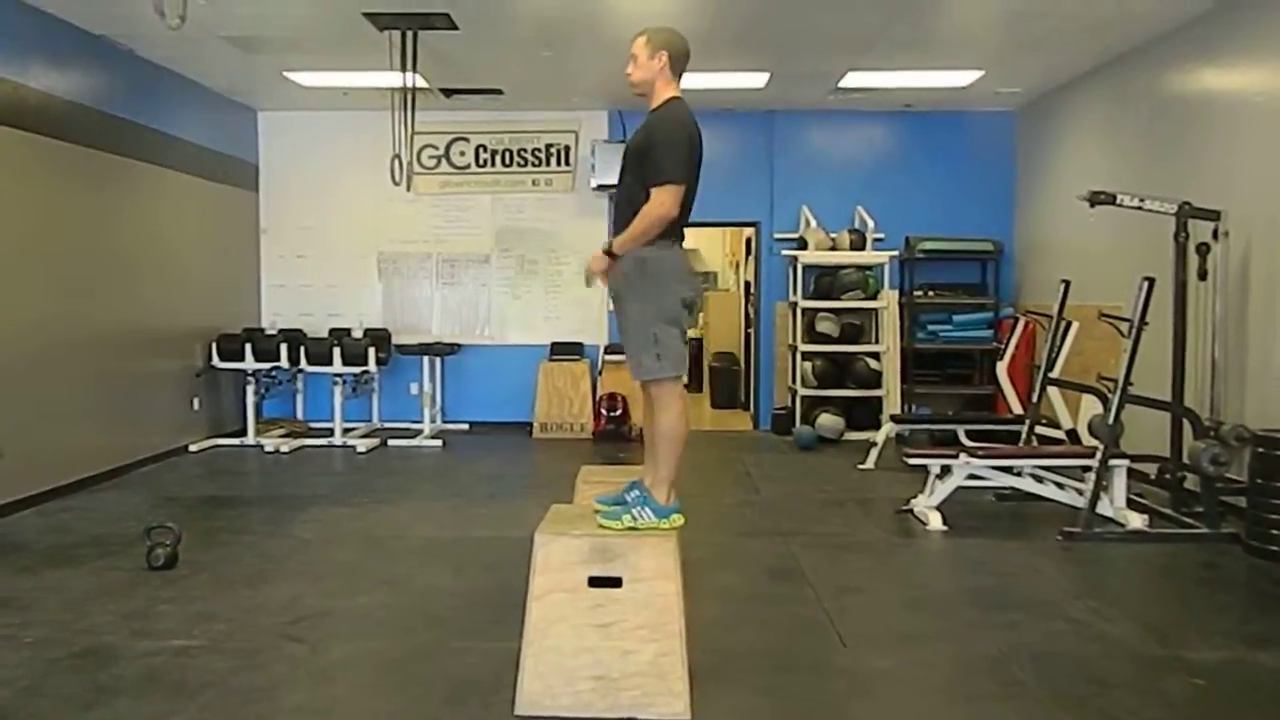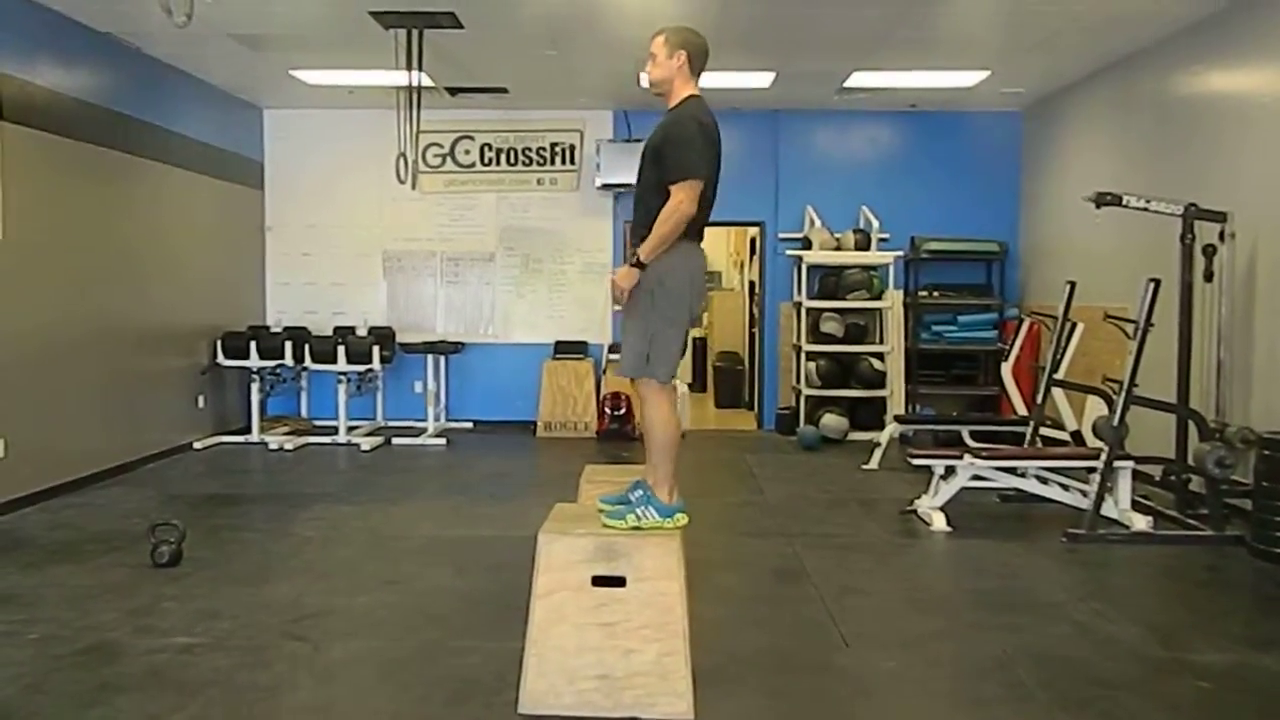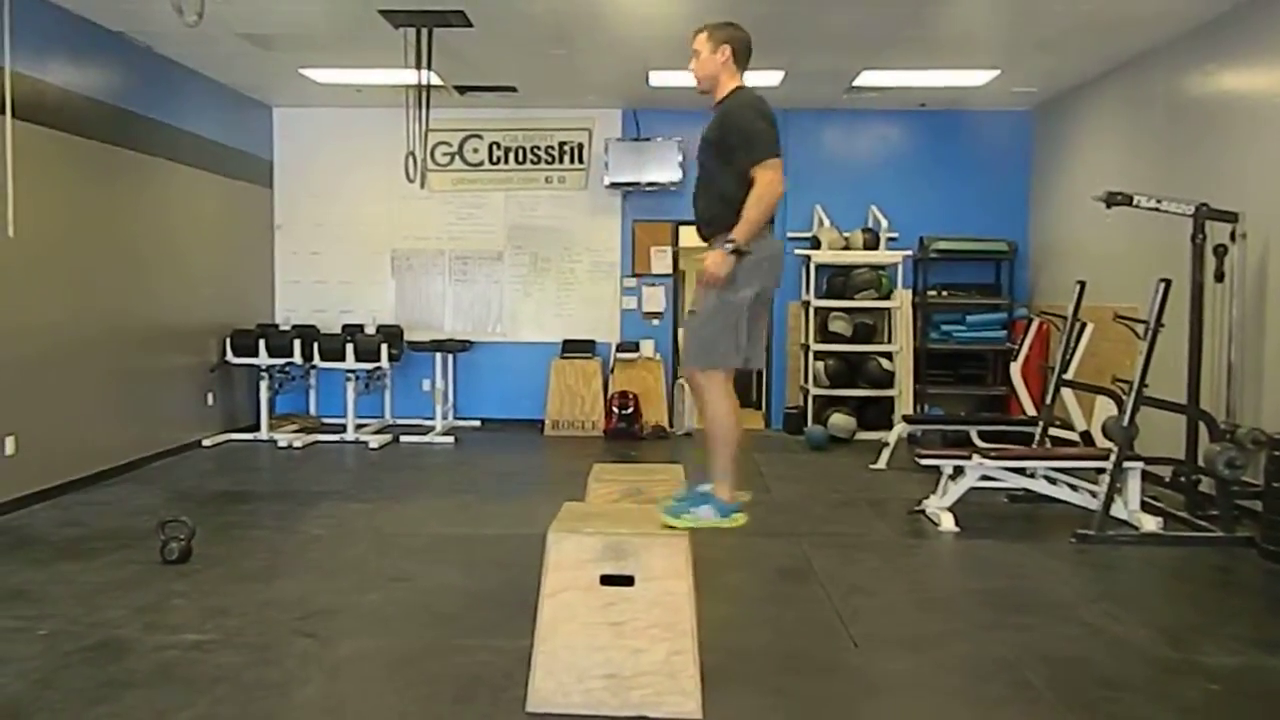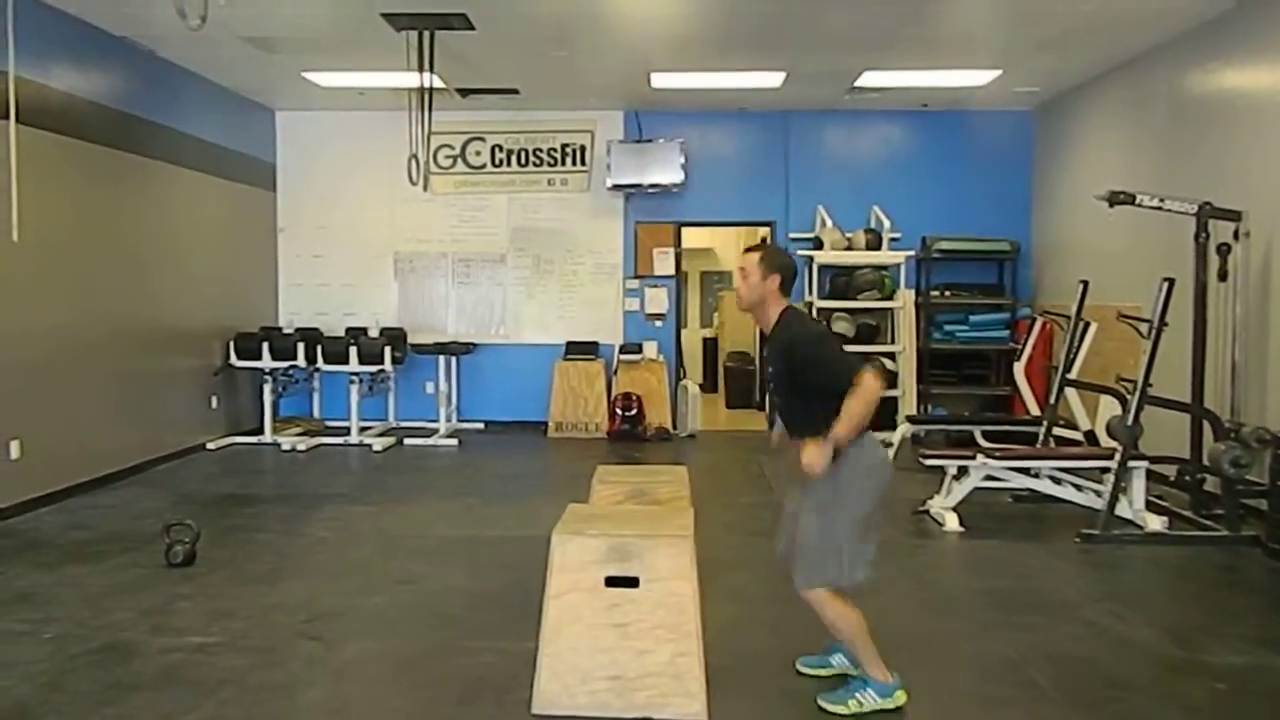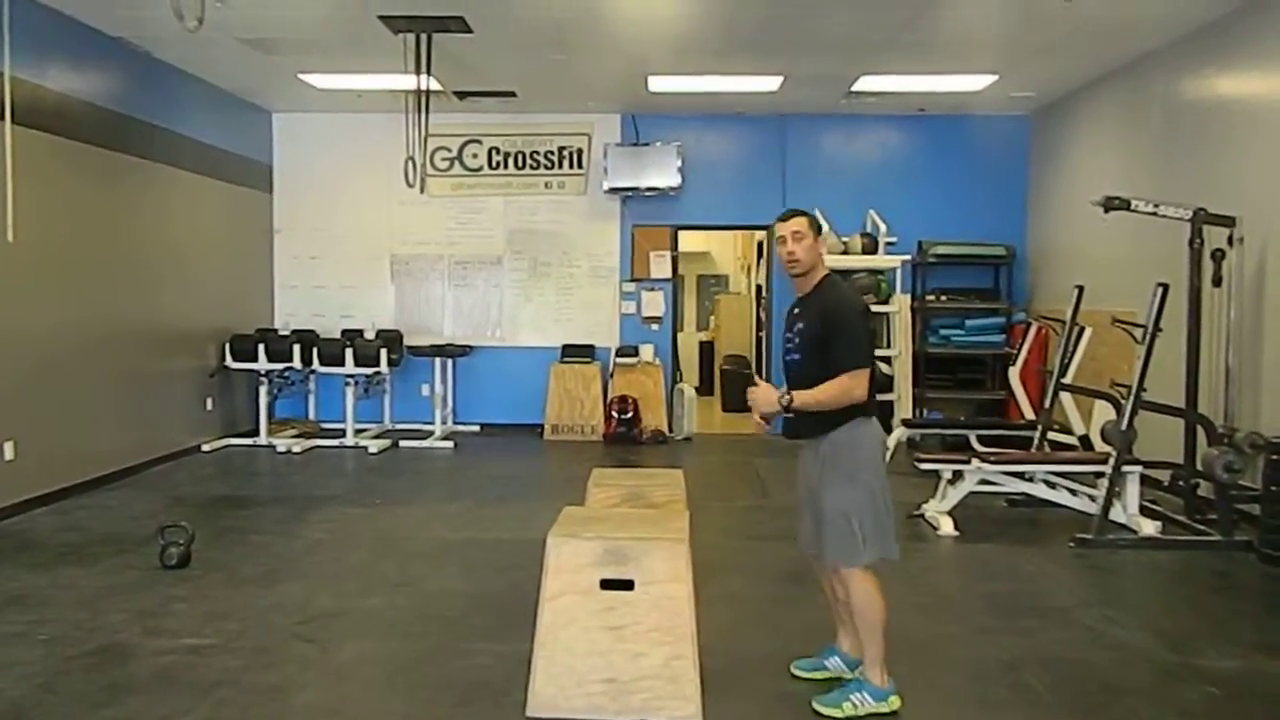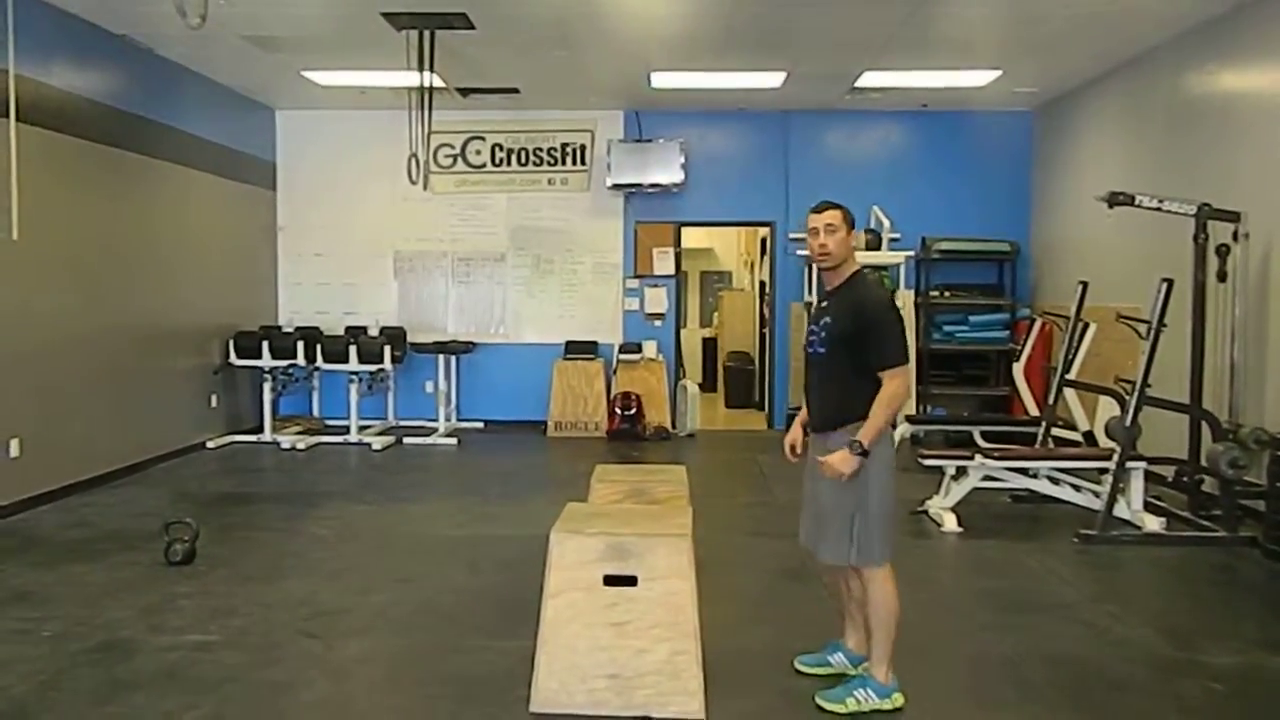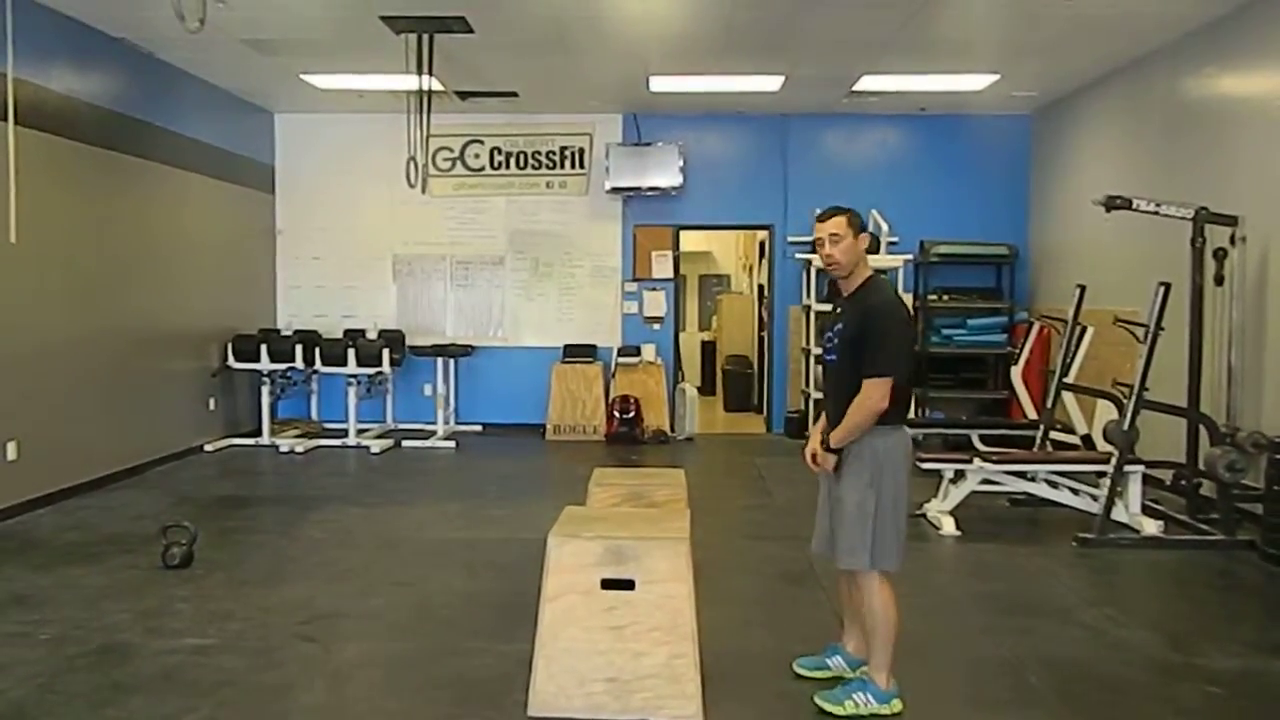
dt=0.4s
person 1, frame 1
left shoulder: (670, 123)
right shoulder: (664, 120)
left elbow: (663, 207)
left wrist: (610, 251)
right wrist: (619, 251)
left hip: (650, 263)
right hip: (647, 262)
left knee: (663, 384)
right knee: (655, 382)
left ankle: (661, 501)
right ankle: (650, 486)
person 1, frame 2
left shoulder: (687, 122)
right shoulder: (683, 120)
left elbow: (683, 204)
left wrist: (636, 262)
left hip: (665, 264)
right hip: (662, 263)
left knee: (652, 383)
right knee: (649, 381)
left ankle: (665, 501)
right ankle: (654, 486)
person 1, frame 3
left shoulder: (742, 111)
right shoulder: (731, 112)
left elbow: (770, 183)
left wrist: (730, 247)
left hip: (742, 255)
right hip: (734, 253)
left knee: (709, 372)
right knee: (700, 370)
left ankle: (721, 496)
right ankle: (714, 484)
person 1, frame 4
left shoulder: (801, 337)
right shoulder: (781, 336)
left elbow: (869, 386)
left wrist: (830, 445)
right wrist: (791, 430)
left hip: (844, 466)
right hip: (824, 460)
left knee: (817, 584)
right knee: (802, 558)
right ankle: (848, 650)
person 1, frame 5
left shoulder: (841, 304)
right shoulder: (799, 306)
left elbow: (854, 386)
left wrist: (784, 400)
right wrist: (772, 403)
left hip: (848, 442)
right hip: (819, 442)
left knee: (851, 563)
right knee: (824, 557)
right ankle: (848, 651)
person 1, frame 6
left shoulder: (871, 301)
right shoulder: (825, 300)
left elbow: (897, 384)
left wrist: (857, 448)
right wrist: (801, 422)
left hip: (857, 445)
right hip: (825, 441)
left knee: (868, 561)
right knee: (831, 554)
left ankle: (881, 680)
right ankle: (853, 646)
person 1, frame 7
left shoulder: (882, 307)
right shoulder: (843, 302)
left elbow: (876, 397)
left wrist: (834, 444)
right wrist: (820, 431)
left hip: (874, 447)
right hip: (846, 446)
left knee: (868, 567)
right knee: (846, 559)
right ankle: (853, 650)
